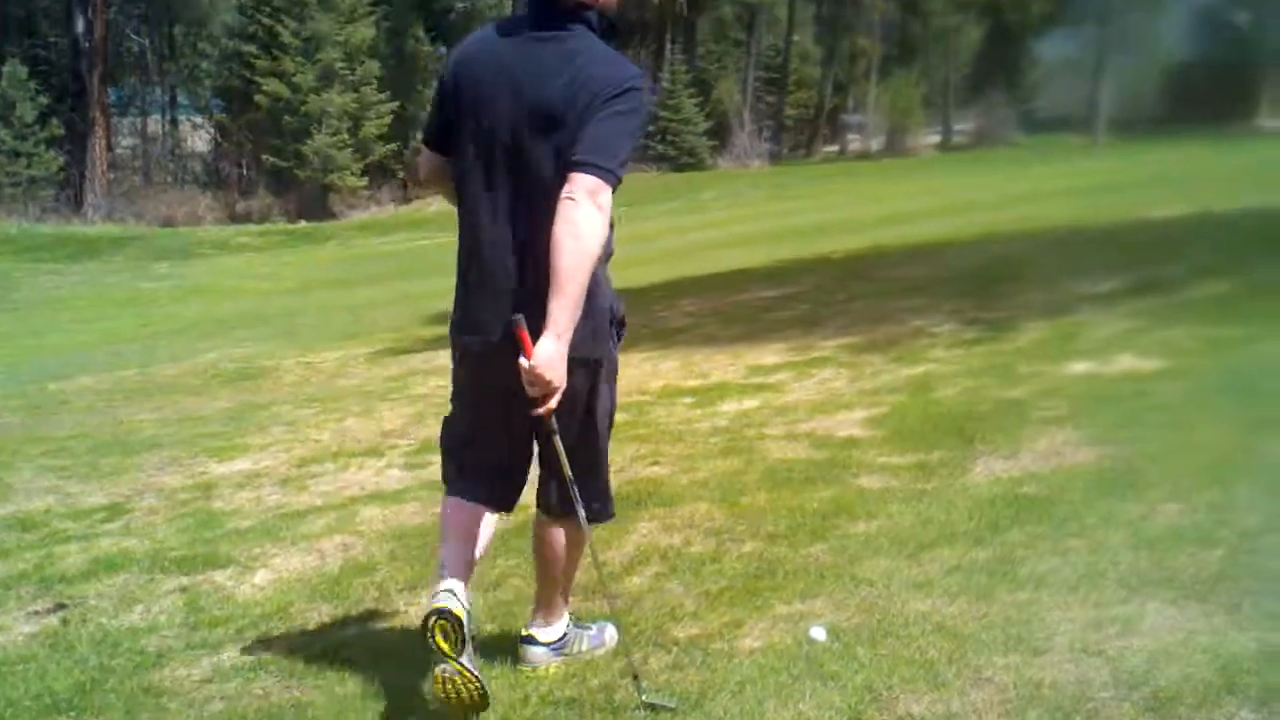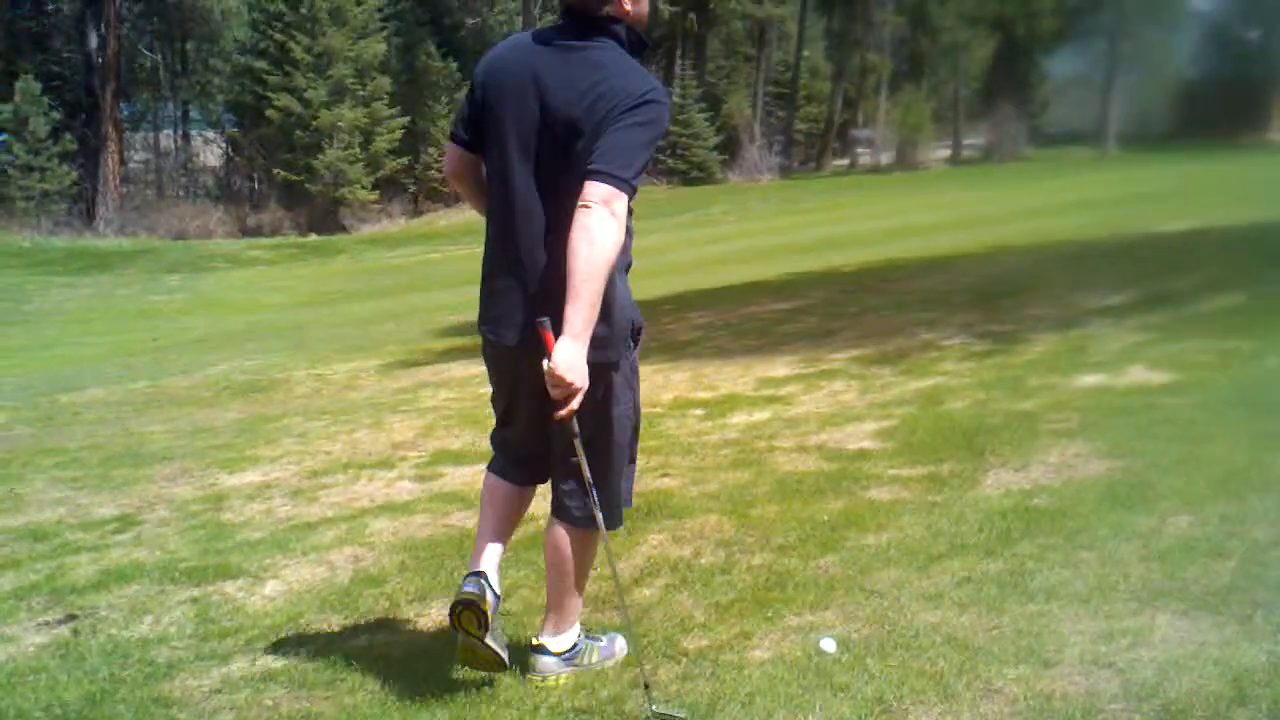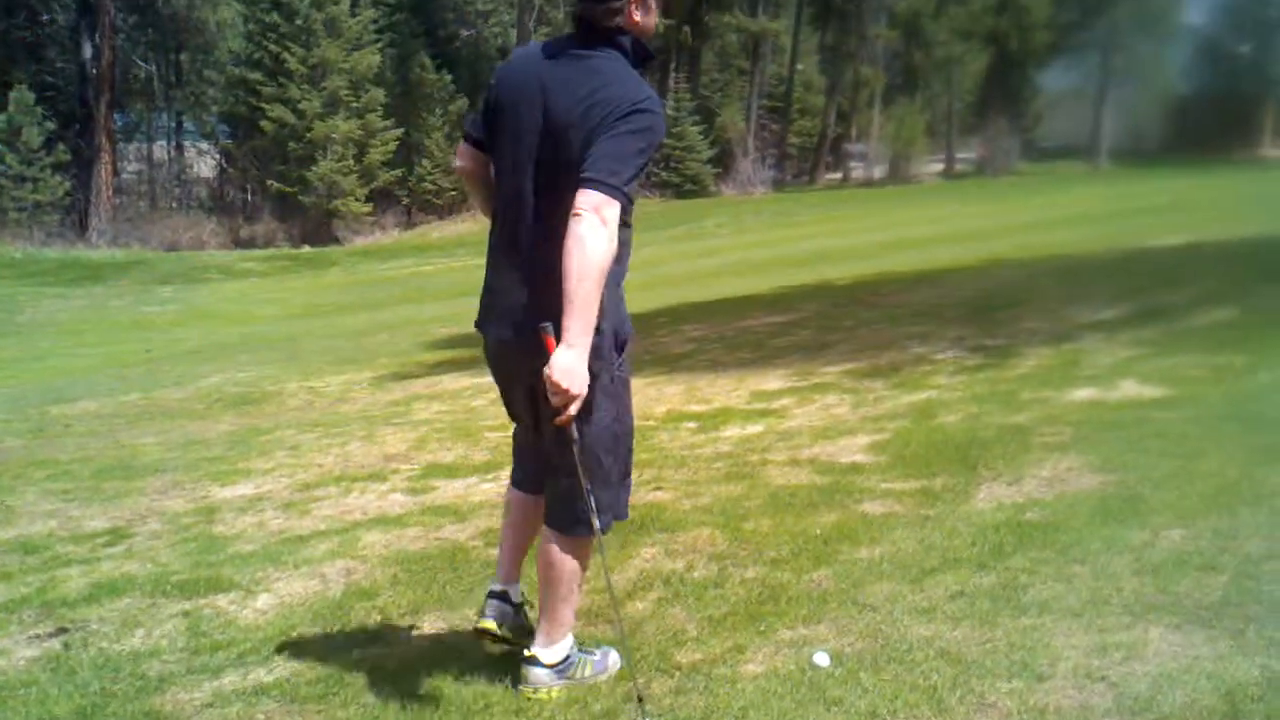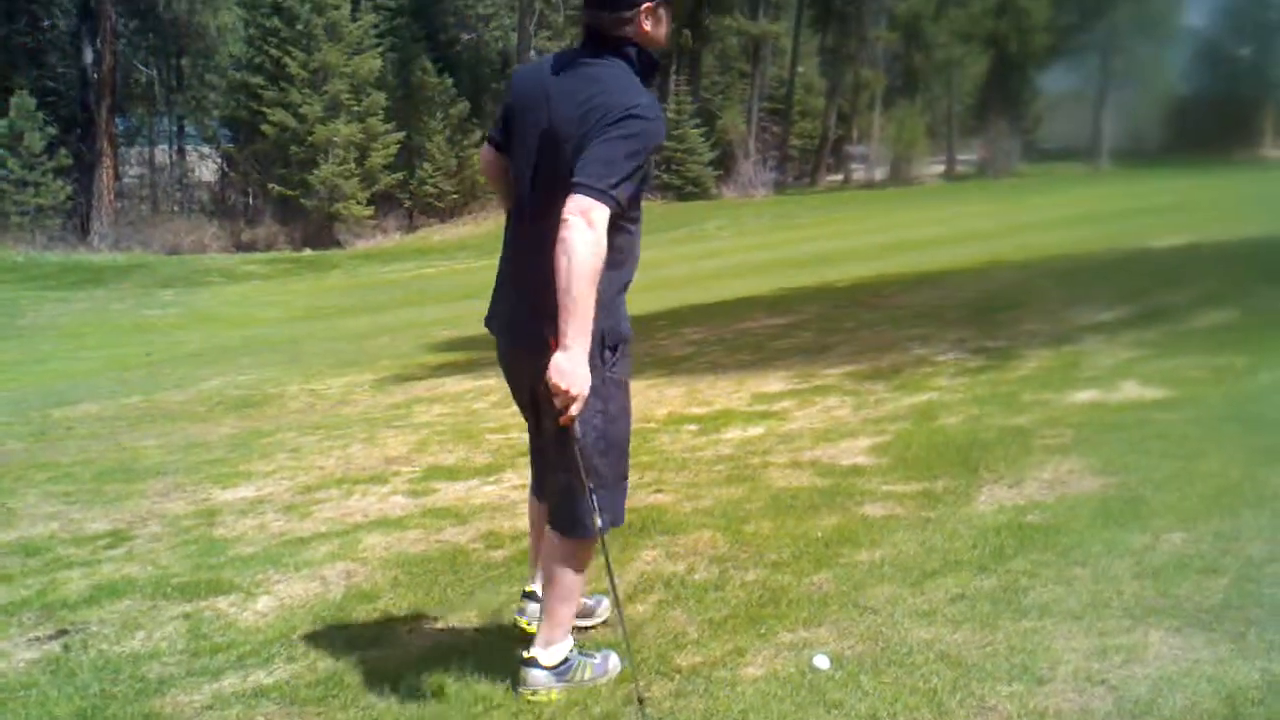
dt=0.1s
person 1, frame 1
right shoulder: (617, 81)
left elbow: (433, 167)
right elbow: (583, 210)
right wrist: (557, 339)
left hip: (479, 318)
right hip: (564, 323)
left knee: (477, 474)
right knee: (569, 484)
left ankle: (449, 598)
right ankle: (548, 629)
person 1, frame 2
left shoulder: (504, 61)
right shoulder: (637, 93)
left elbow: (458, 165)
right elbow: (599, 214)
right wrist: (575, 340)
left hip: (505, 314)
right hip: (585, 329)
left knee: (516, 456)
right knee: (583, 488)
left ankle: (480, 579)
right ankle: (558, 642)
person 1, frame 3
left shoulder: (518, 68)
right shoulder: (634, 104)
left elbow: (469, 164)
right elbow: (590, 220)
right wrist: (575, 348)
left hip: (506, 318)
right hip: (572, 332)
left knee: (536, 462)
right knee: (580, 486)
left ankle: (505, 598)
right ankle: (548, 653)
person 1, frame 4
left shoulder: (535, 76)
right shoulder: (632, 109)
left elbow: (493, 163)
right elbow: (583, 223)
right wrist: (575, 349)
left hip: (516, 318)
right hip: (577, 332)
left knee: (553, 464)
right knee: (582, 489)
left ankle: (545, 596)
right ankle: (549, 656)
